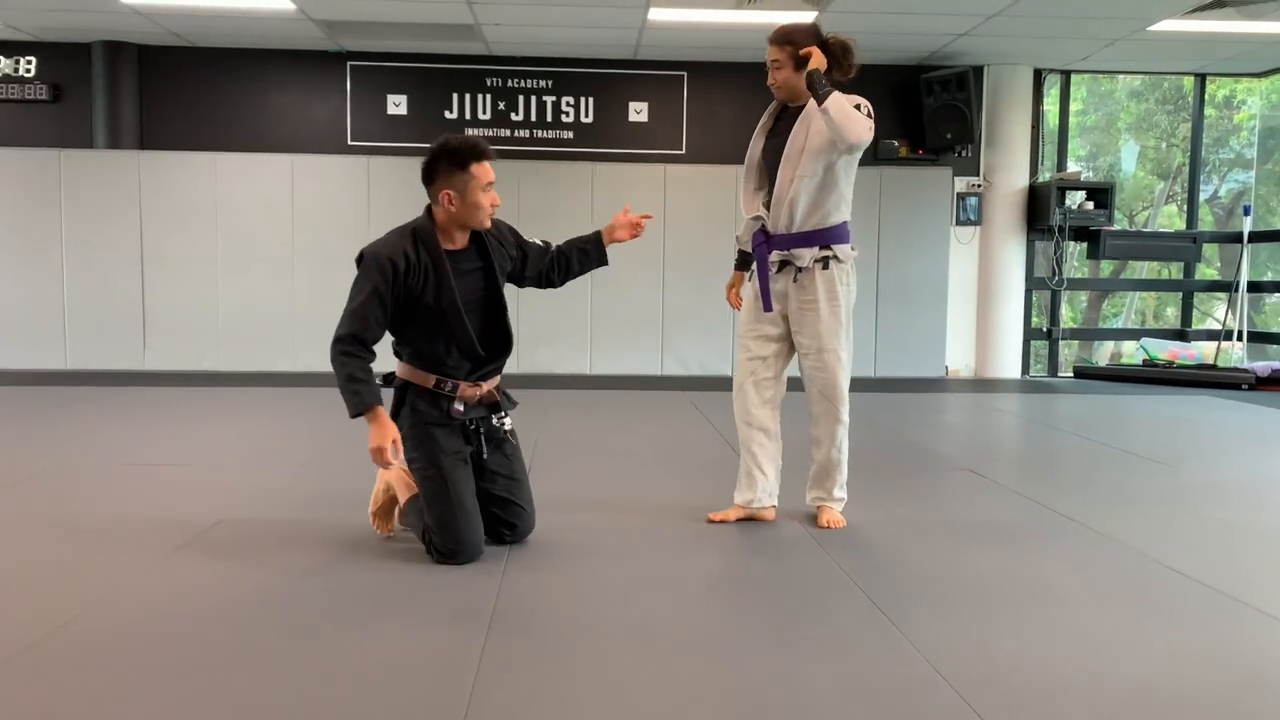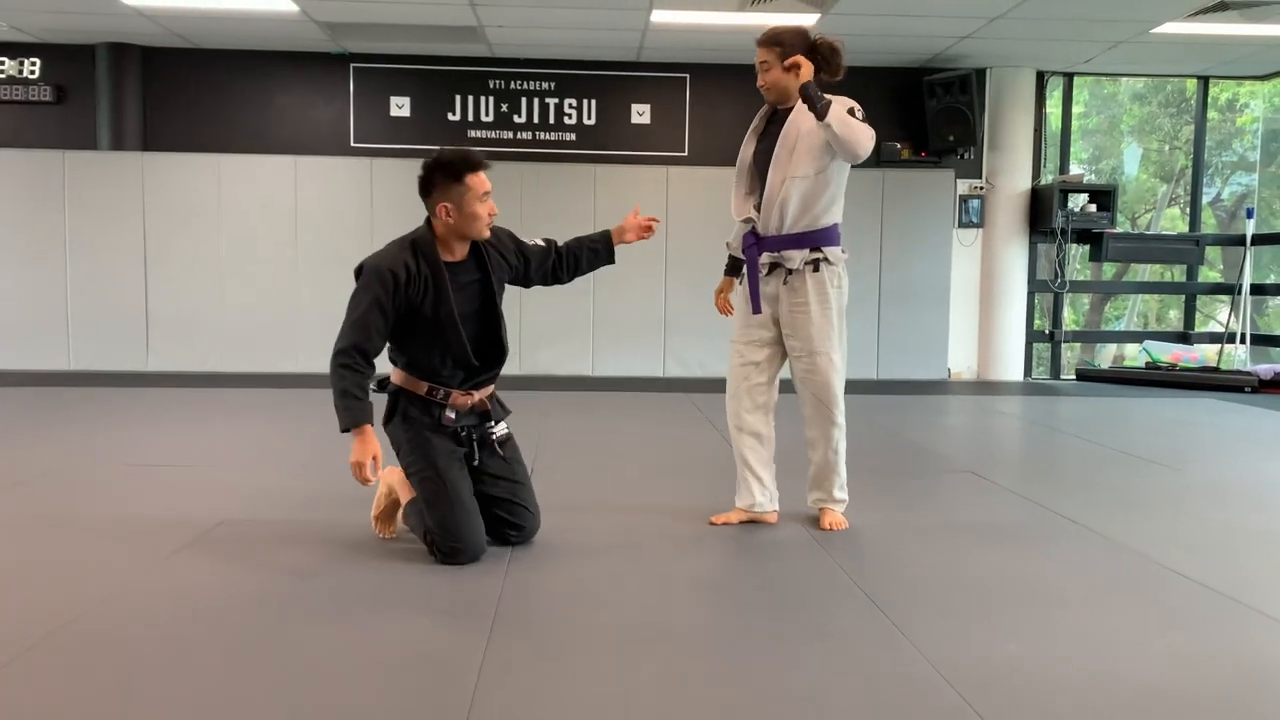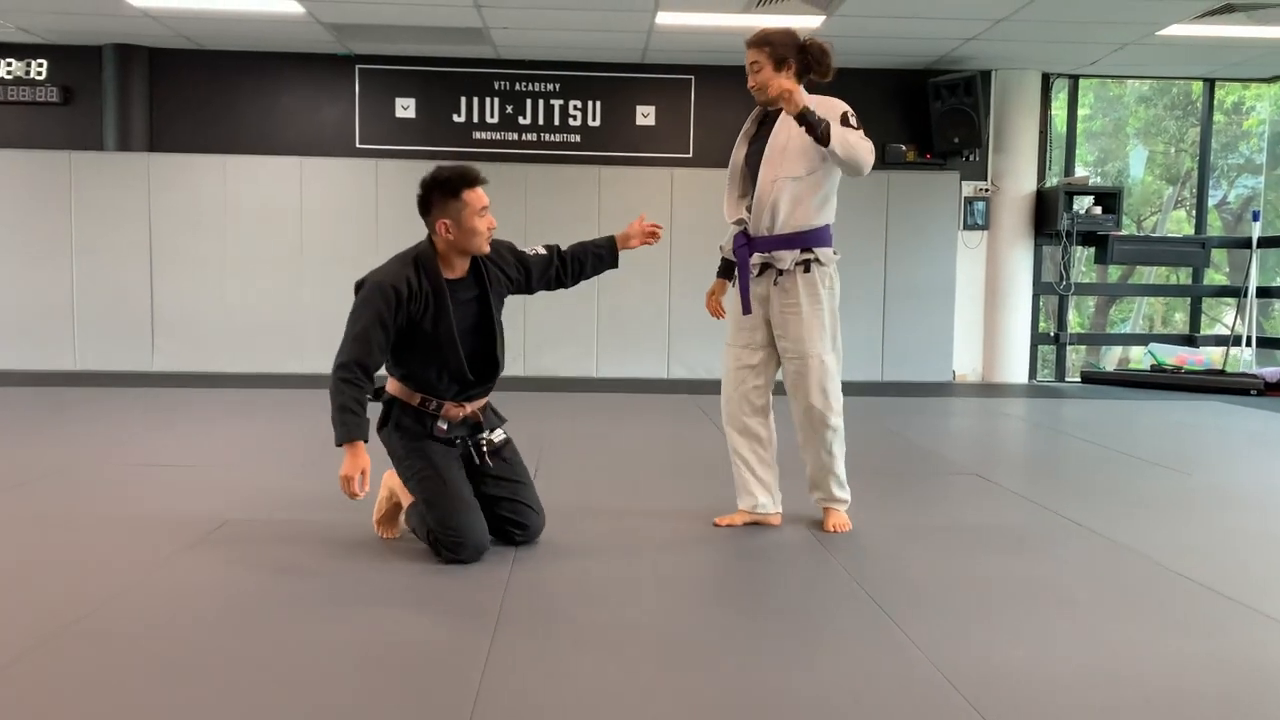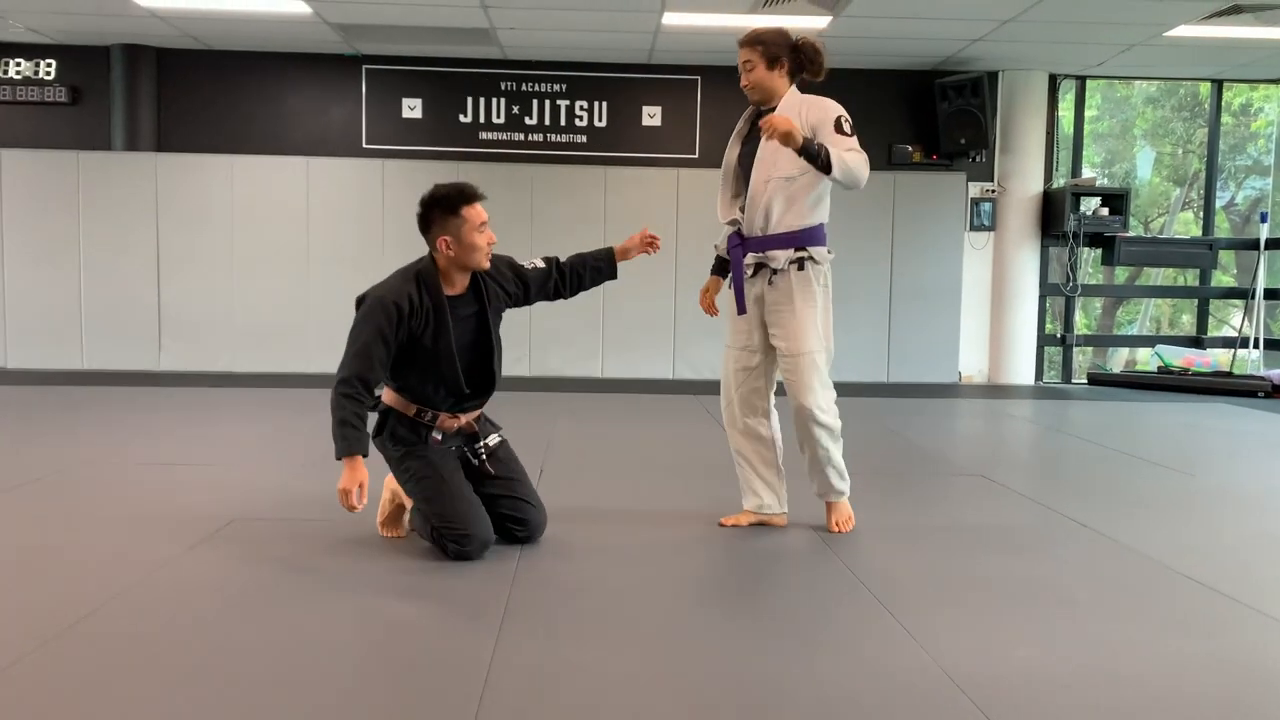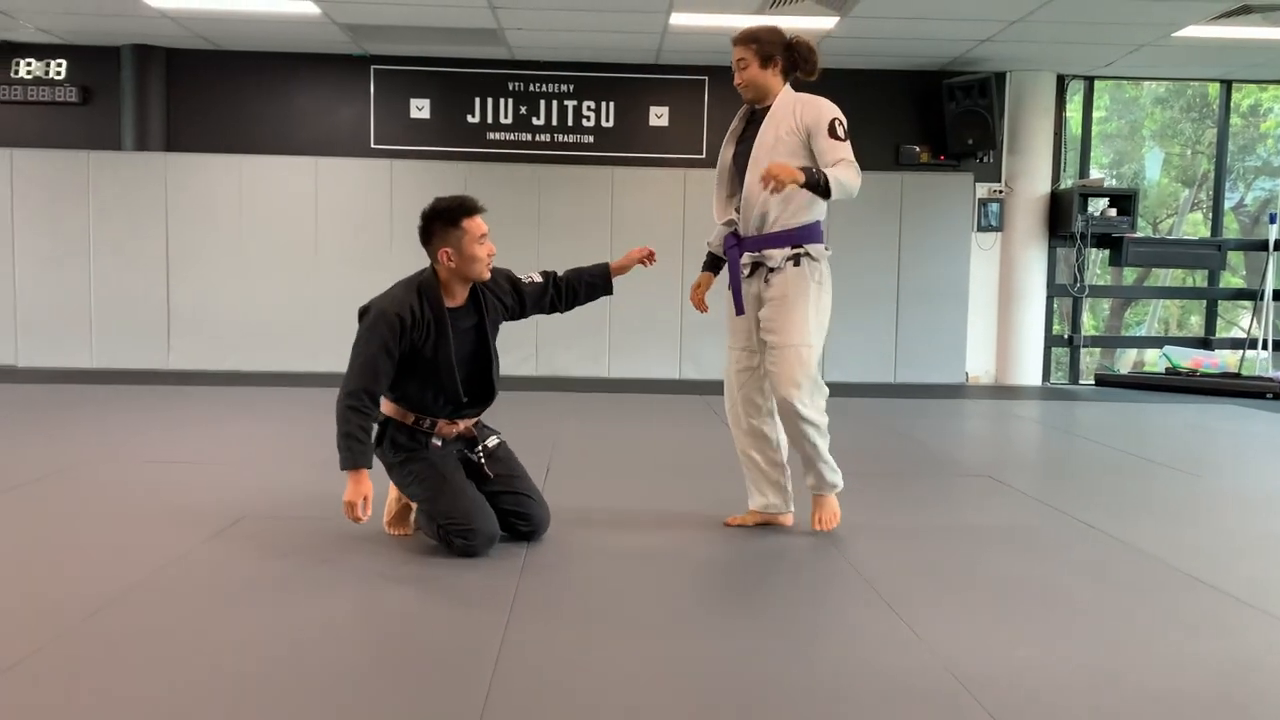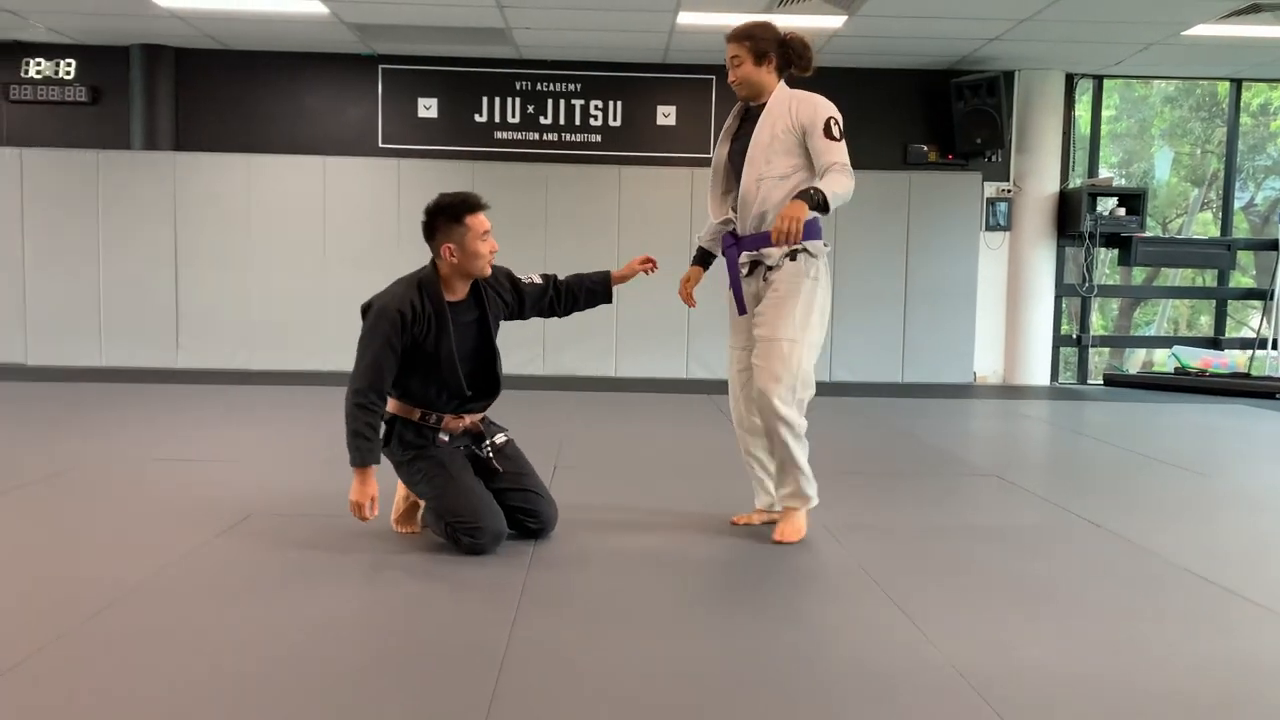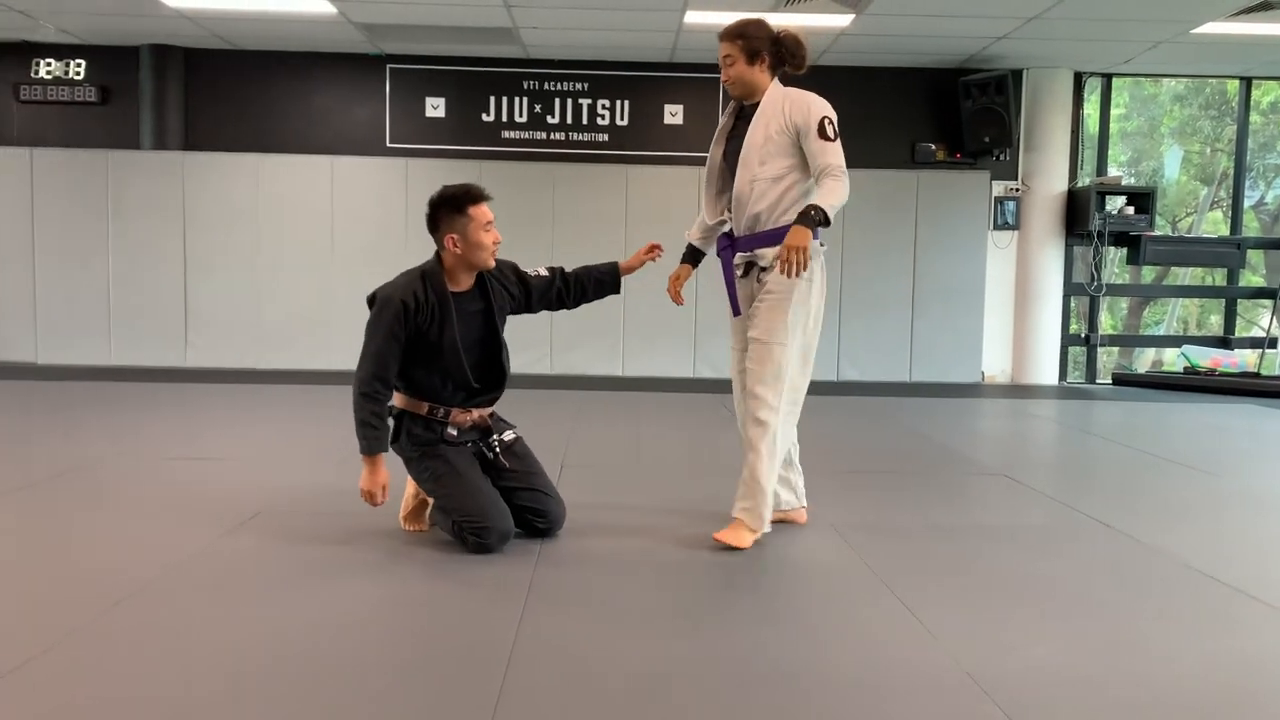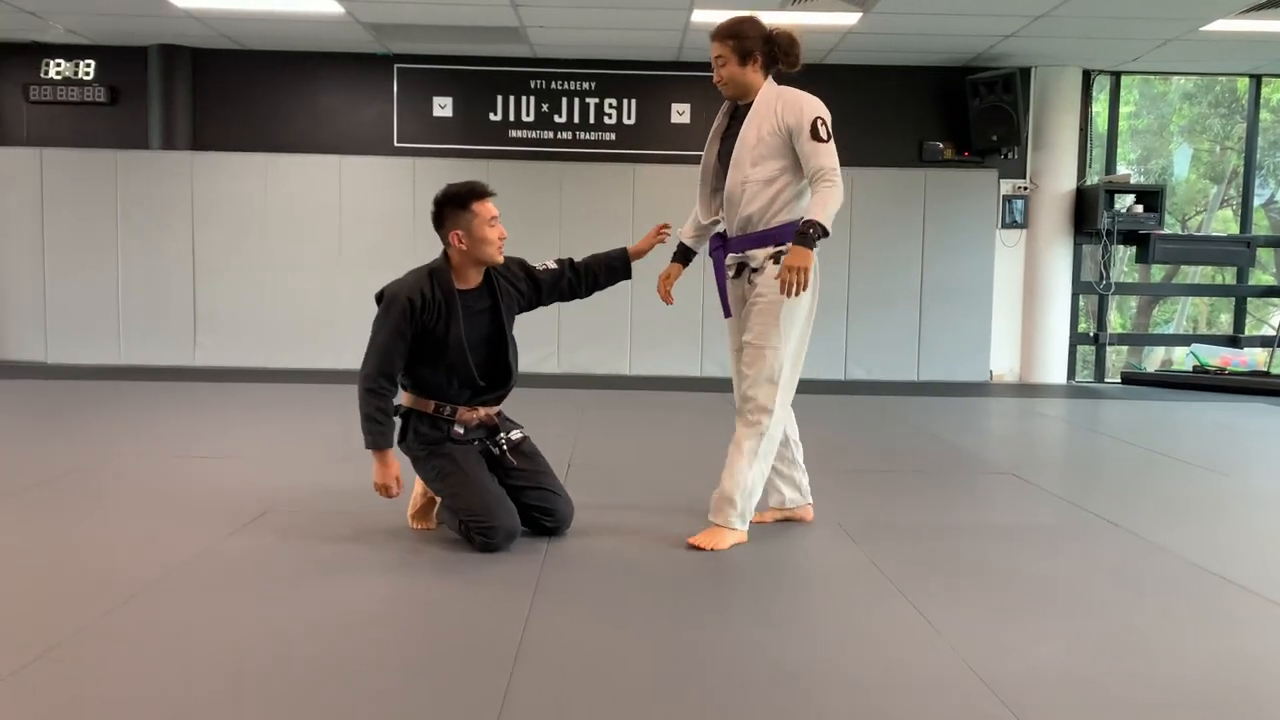
dt=0.1s
person 1, frame 1
left shoulder: (845, 107)
right shoulder: (774, 118)
left elbow: (858, 139)
left wrist: (817, 83)
right wrist: (742, 263)
left hip: (821, 263)
right hip: (772, 265)
left knee: (828, 384)
right knee: (753, 381)
left ankle: (828, 497)
right ankle: (757, 497)
person 1, frame 2
left shoulder: (838, 111)
right shoulder: (765, 122)
left elbow: (860, 147)
left wrist: (811, 93)
right wrist: (732, 269)
left hip: (811, 266)
right hip: (762, 268)
left knee: (821, 387)
right knee: (747, 385)
left ankle: (829, 499)
right ankle: (757, 500)
person 1, frame 3
left shoulder: (828, 111)
right shoulder: (758, 125)
left elbow: (862, 160)
left wrist: (803, 111)
right wrist: (725, 272)
left hip: (803, 267)
right hip: (756, 269)
left knee: (815, 390)
right knee: (742, 391)
left ankle: (833, 498)
right ankle: (760, 502)
person 1, frame 4
left shoulder: (819, 112)
right shoulder: (750, 125)
left elbow: (857, 171)
left wrist: (801, 142)
right wrist: (719, 269)
left hip: (797, 265)
right hip: (751, 269)
left knee: (807, 388)
right knee: (742, 392)
left ankle: (835, 493)
right ankle: (765, 502)
person 1, frame 5
left shoulder: (813, 111)
right shoulder: (743, 124)
left elbow: (849, 176)
left wrist: (804, 175)
right wrist: (710, 267)
left hip: (796, 263)
right hip: (748, 267)
left knee: (792, 385)
right knee: (745, 391)
left ankle: (825, 486)
right ankle: (771, 502)
person 1, frame 6
left shoulder: (810, 108)
right shoulder: (738, 121)
left elbow: (842, 179)
left wrist: (804, 200)
right wrist: (699, 262)
left hip: (794, 261)
right hip: (747, 264)
left knee: (777, 383)
right knee: (746, 390)
left ankle: (798, 496)
right ankle: (773, 500)
person 1, frame 7
left shoulder: (804, 107)
right shoulder: (733, 120)
left elbow: (835, 179)
left wrist: (807, 224)
right wrist: (689, 259)
left hip: (788, 263)
right hip: (745, 266)
left knee: (768, 390)
right knee: (754, 390)
left ankle: (751, 514)
right ankle: (786, 501)
person 1, frame 8
left shoulder: (798, 107)
right shoulder: (729, 120)
left elbow: (829, 184)
right elbow: (712, 201)
left wrist: (804, 241)
right wrist: (679, 258)
left hip: (781, 264)
right hip: (738, 266)
left knee: (762, 392)
right knee: (758, 391)
left ankle: (730, 518)
right ankle: (792, 499)
person 2, frame 1
left shoulder: (496, 239)
right shoulder: (393, 258)
left elbow: (549, 267)
right elbow: (350, 344)
left wrist: (607, 236)
right wrist: (375, 418)
left hip: (488, 406)
right hip: (430, 412)
left knee: (516, 526)
right knee: (460, 548)
left ankle: (434, 486)
right ankle: (401, 487)
person 2, frame 2
left shoulder: (496, 246)
right shoulder: (393, 269)
left elbow: (554, 264)
right elbow: (351, 356)
left wrist: (615, 238)
right wrist: (362, 433)
left hip: (482, 413)
right hip: (424, 418)
left knee: (521, 527)
right knee: (463, 548)
left ankle: (437, 490)
right ankle: (403, 490)
person 2, frame 3
left shoulder: (496, 261)
right shoulder: (392, 285)
left elbow: (558, 267)
right elbow: (352, 368)
left wrist: (622, 242)
right wrist: (354, 447)
left hip: (477, 420)
right hip: (418, 427)
left knee: (526, 527)
right knee: (466, 545)
left ankle: (439, 493)
right ankle: (404, 495)
person 2, frame 4
left shoulder: (495, 276)
right shoulder: (394, 300)
left elbow: (557, 278)
right elbow: (353, 382)
left wrist: (621, 253)
right wrist: (353, 461)
left hip: (472, 429)
right hip: (414, 435)
left knee: (528, 525)
right knee: (470, 541)
left ankle: (439, 496)
right ankle: (407, 498)
person 2, frame 5
left shoulder: (493, 288)
right shoulder: (395, 312)
left elbow: (554, 292)
right elbow: (358, 395)
left wrist: (619, 267)
right wrist: (357, 474)
left hip: (469, 434)
right hip: (412, 441)
left knee: (532, 522)
right knee: (477, 536)
left ankle: (440, 497)
right ankle: (414, 501)
person 2, frame 6
left shoulder: (494, 285)
right shoulder: (397, 307)
left elbow: (554, 296)
right elbow: (365, 392)
left wrist: (620, 276)
right wrist: (363, 473)
left hip: (476, 430)
right hip: (420, 438)
left knee: (540, 519)
right knee: (483, 534)
left ankle: (446, 494)
right ankle: (423, 501)
person 2, frame 7
left shoulder: (500, 280)
right shoulder: (403, 299)
left elbow: (562, 288)
right elbow: (371, 383)
left wrist: (627, 266)
right wrist: (373, 462)
left hip: (485, 427)
right hip: (429, 435)
left knee: (548, 518)
right knee: (491, 532)
left ankle: (455, 490)
right ankle: (431, 497)
person 2, frame 8
left shoulder: (508, 277)
right shoulder: (410, 297)
left elbow: (571, 278)
right elbow: (377, 378)
left wrist: (637, 251)
right wrist: (383, 456)
left hip: (492, 426)
right hip: (436, 434)
left knee: (556, 517)
right knee: (497, 532)
left ankle: (463, 488)
right ankle: (439, 496)
